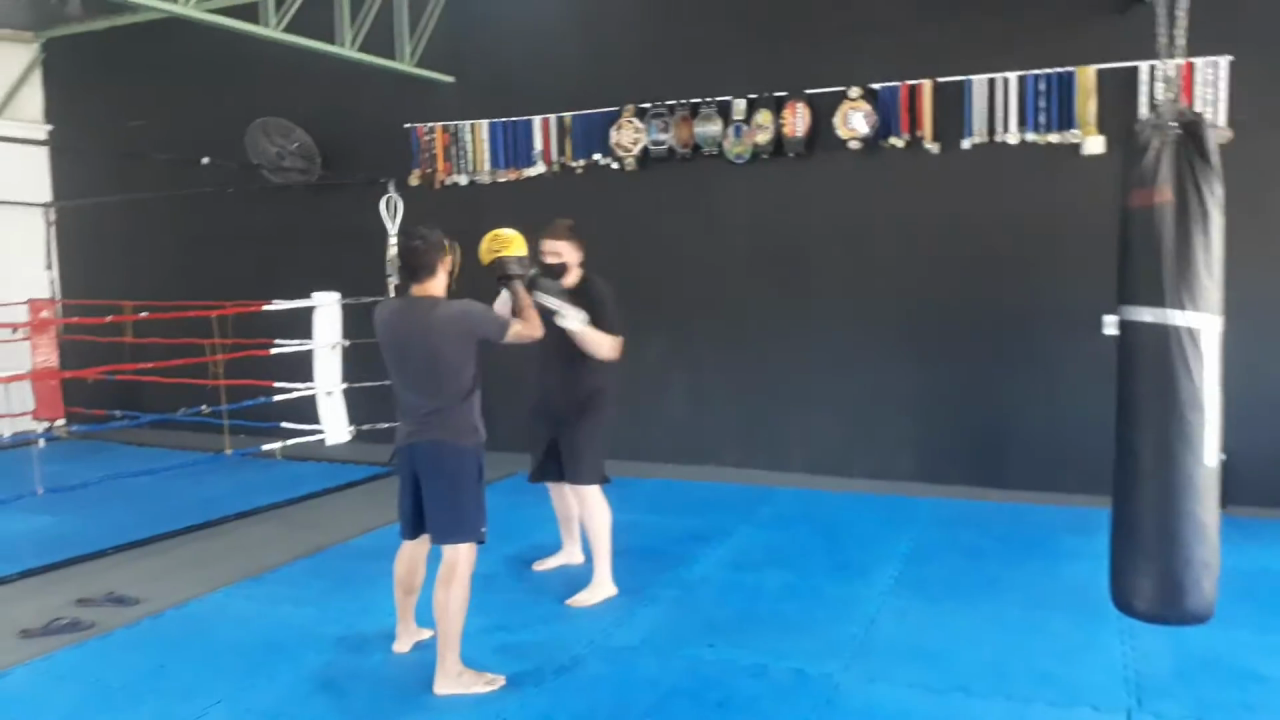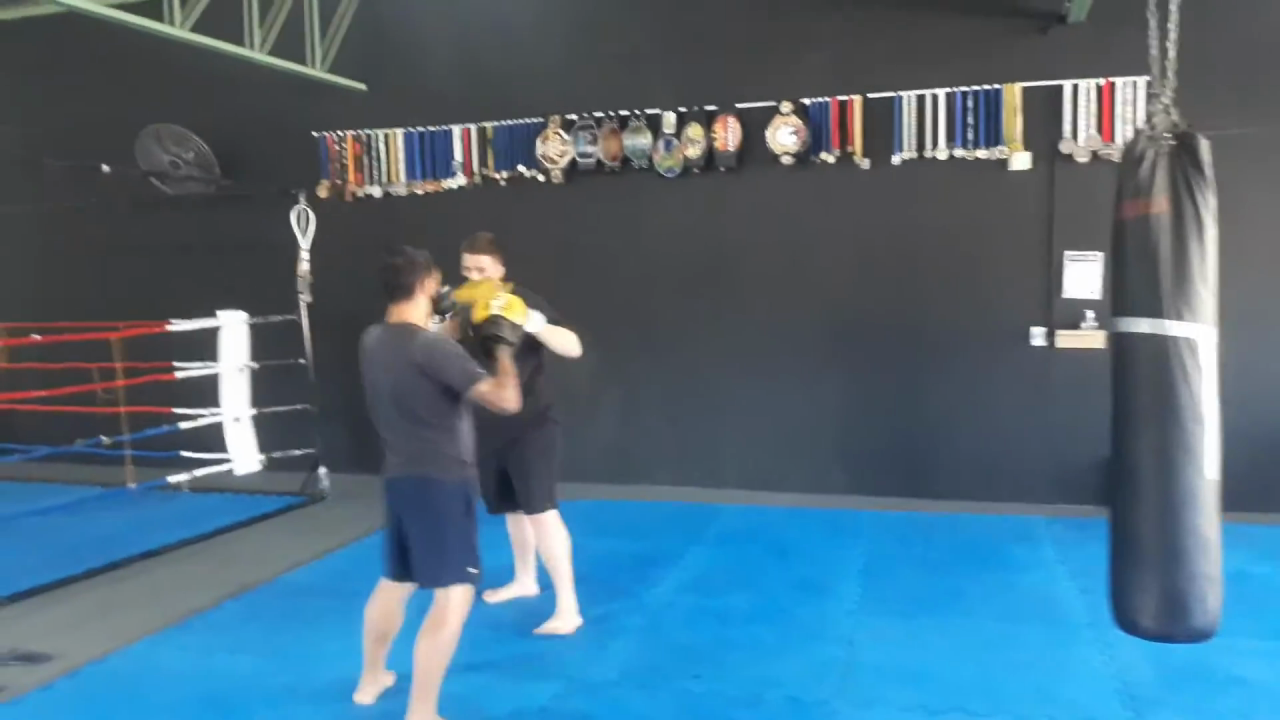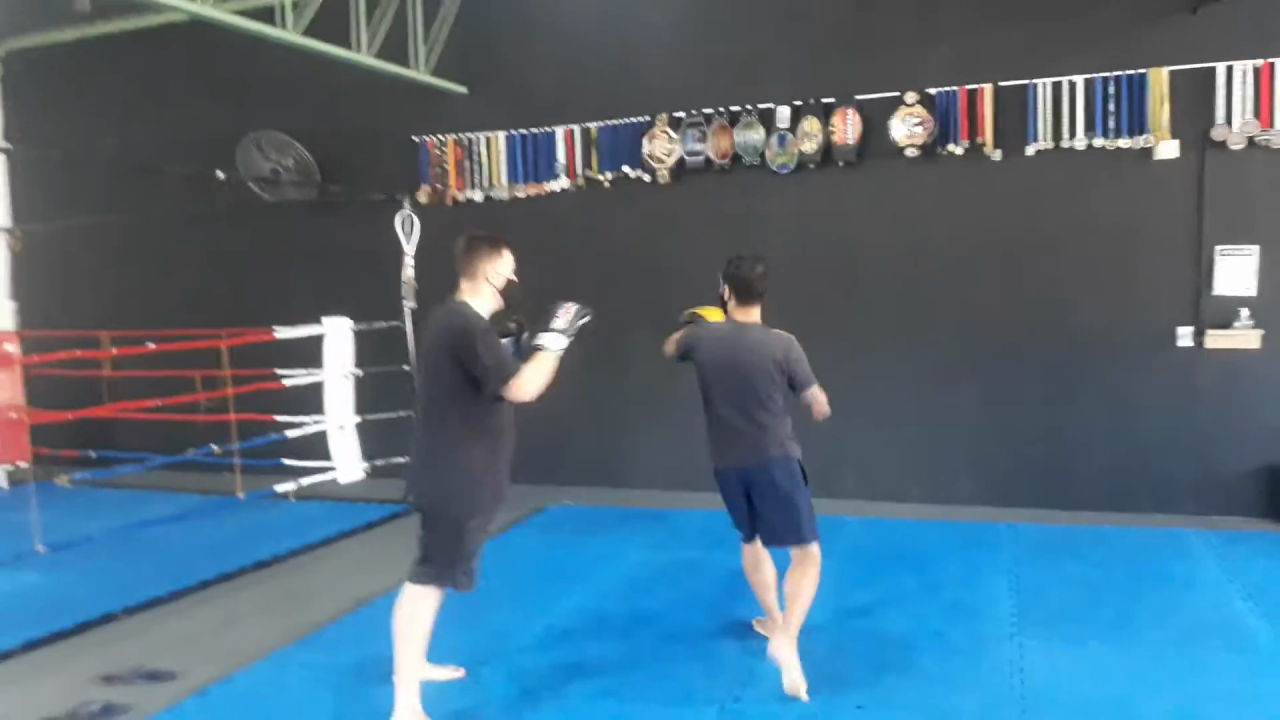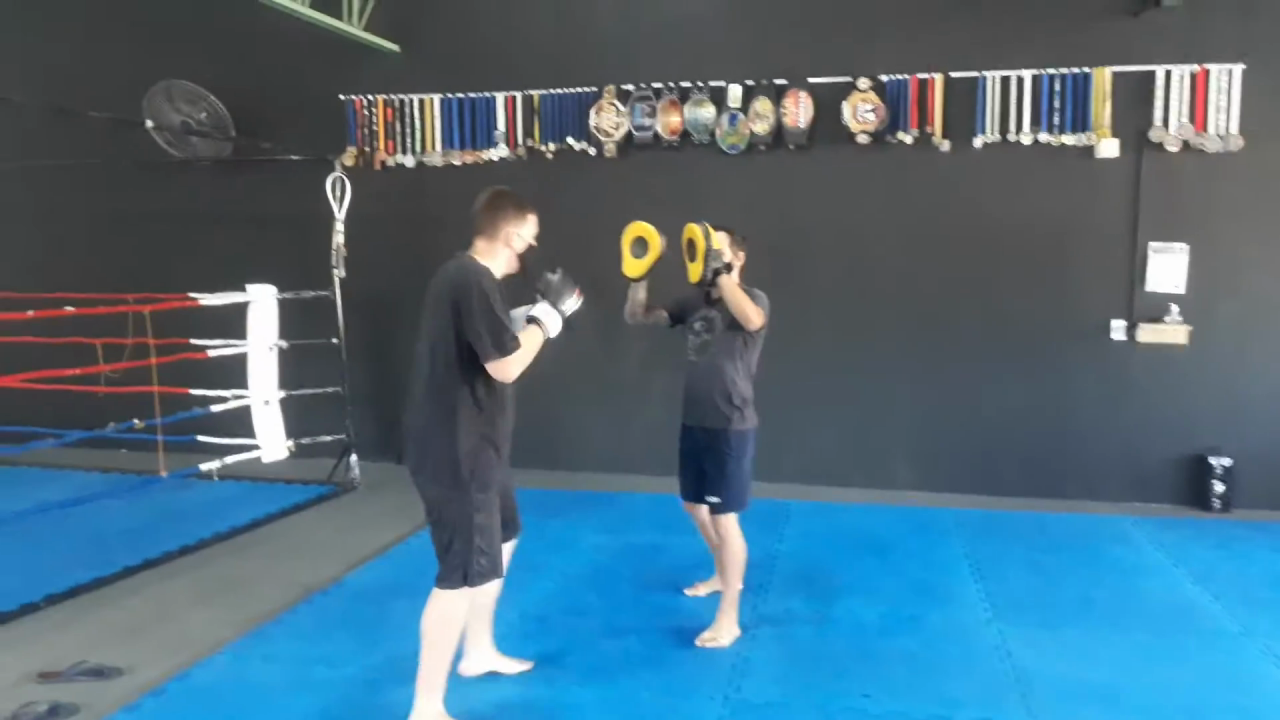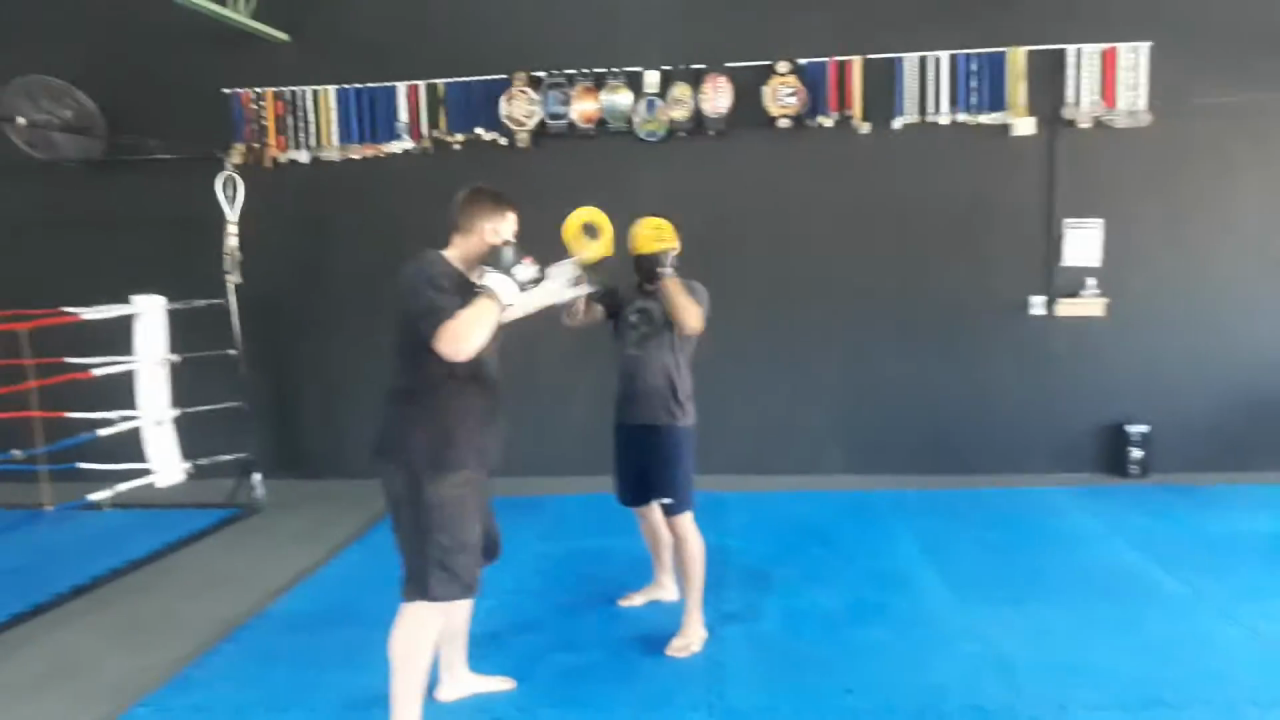
dt=1s
person 1, frame 1
left shoulder: (596, 291)
right shoulder: (540, 284)
left elbow: (609, 349)
right elbow: (502, 316)
left wrist: (571, 317)
right wrist: (513, 289)
left hip: (585, 402)
right hip: (552, 401)
left knee: (585, 485)
right knee: (554, 478)
left ankle: (603, 579)
right ankle: (570, 549)
person 1, frame 2
left shoulder: (524, 302)
left elbow: (573, 347)
left wrist: (534, 322)
right wrist: (447, 322)
left hip: (531, 423)
right hip: (489, 425)
left knee: (540, 510)
right knee: (510, 508)
left ankle: (568, 607)
right ankle: (525, 579)
person 1, frame 3
left shoulder: (453, 318)
right shoulder: (467, 327)
right elbow: (522, 388)
left wrist: (500, 350)
right wrist: (556, 334)
left hip: (458, 471)
right hip: (457, 477)
left knee: (435, 570)
right knee: (432, 578)
left ankle: (412, 661)
person 1, frame 4
left shoulder: (460, 274)
right shoulder: (475, 283)
right elbow: (506, 366)
left wrist: (528, 315)
right wrist: (550, 313)
left hip: (465, 445)
right hip: (457, 451)
left knee: (498, 540)
right knee: (464, 574)
left ankle: (479, 650)
person 1, frame 5
left shoulder: (461, 279)
right shoulder: (426, 275)
left elbow: (478, 324)
right elbow: (455, 345)
right wrist: (501, 284)
left hip: (459, 451)
right hip: (429, 456)
left knee: (465, 565)
right knee: (432, 587)
left ankle: (455, 673)
person 2, frame 1
left shoulder: (386, 315)
right shoulder: (464, 315)
right elbow: (531, 330)
left wrist: (419, 273)
right wrist: (516, 281)
left hip: (411, 444)
right hip: (454, 446)
left knee: (415, 540)
right knee: (459, 554)
left ankle: (405, 631)
right ankle: (449, 672)
person 2, frame 2
left shoulder: (372, 341)
right shoulder: (434, 348)
right elbow: (507, 401)
right wrist: (503, 344)
left hip: (400, 477)
right hip: (442, 482)
left knee: (394, 583)
right knee: (454, 597)
left ankle: (371, 678)
person 2, frame 3
left shoulder: (702, 336)
right shoulder: (782, 345)
left elbow: (670, 348)
right elbow: (821, 409)
left hip: (728, 463)
right hip: (776, 460)
left knee: (752, 542)
right knee: (806, 555)
left ankle: (775, 622)
right ankle: (786, 640)
person 2, frame 4
left shoulder: (753, 298)
right shoulder: (693, 302)
left elbow: (752, 320)
right elbow: (637, 317)
left wrist: (719, 274)
right wrist: (639, 278)
left hip: (731, 425)
right hip: (694, 421)
left knee: (724, 518)
right knee: (695, 505)
left ankle: (729, 618)
right ankle: (725, 575)
person 2, frame 5
left shoulder: (688, 290)
right shoulder: (622, 295)
left elbow: (690, 324)
right elbow: (575, 318)
left wrist: (664, 273)
left hip: (670, 421)
right hip: (629, 418)
left knee: (679, 518)
right knee: (644, 506)
left ankle: (694, 621)
right ankle: (663, 582)
